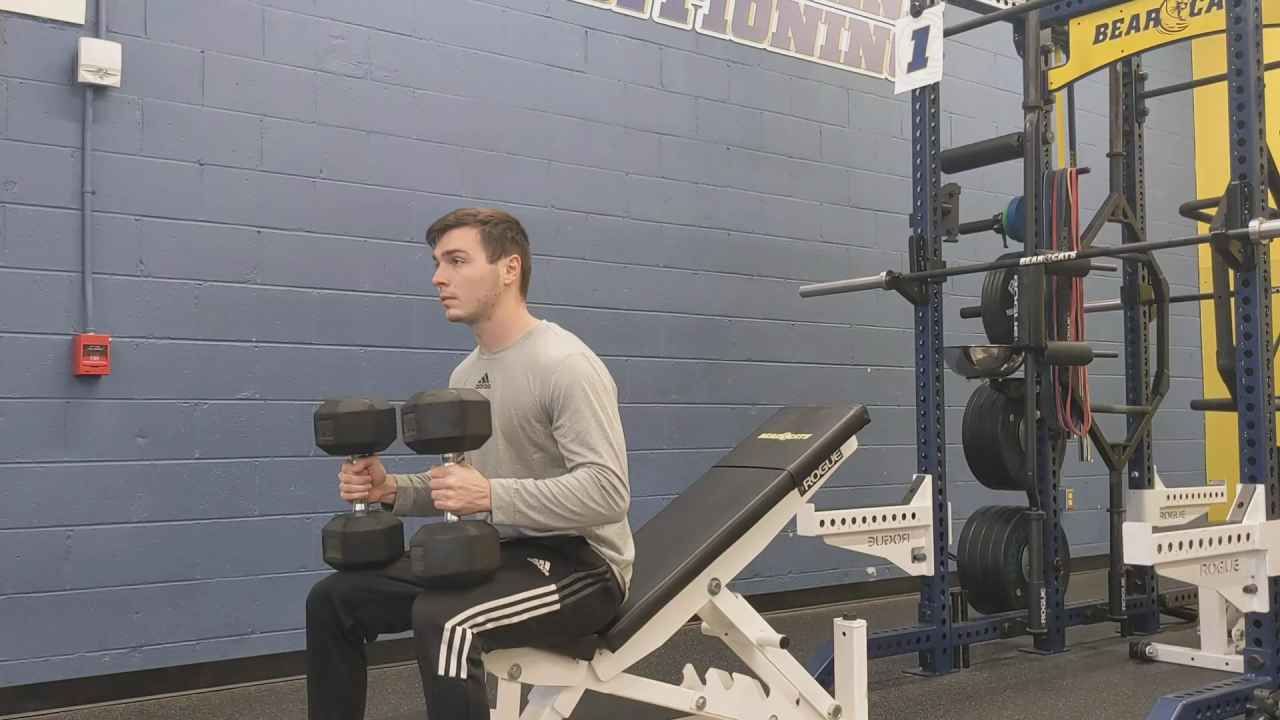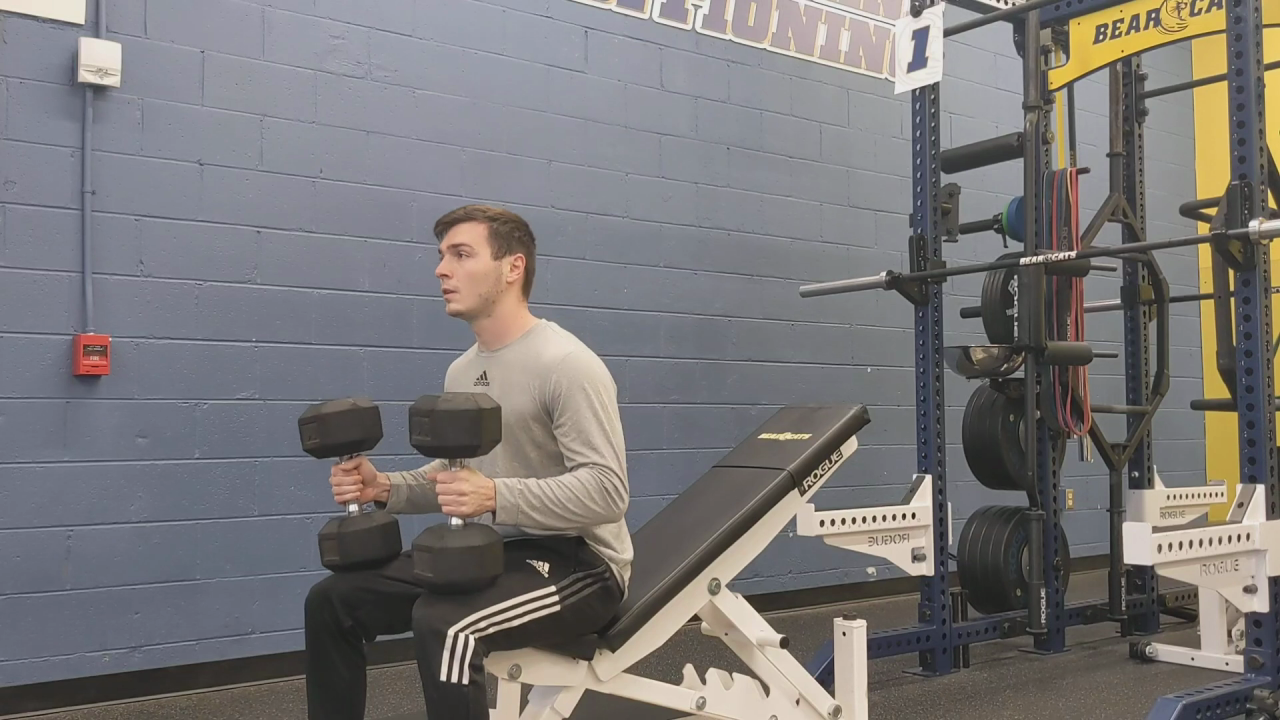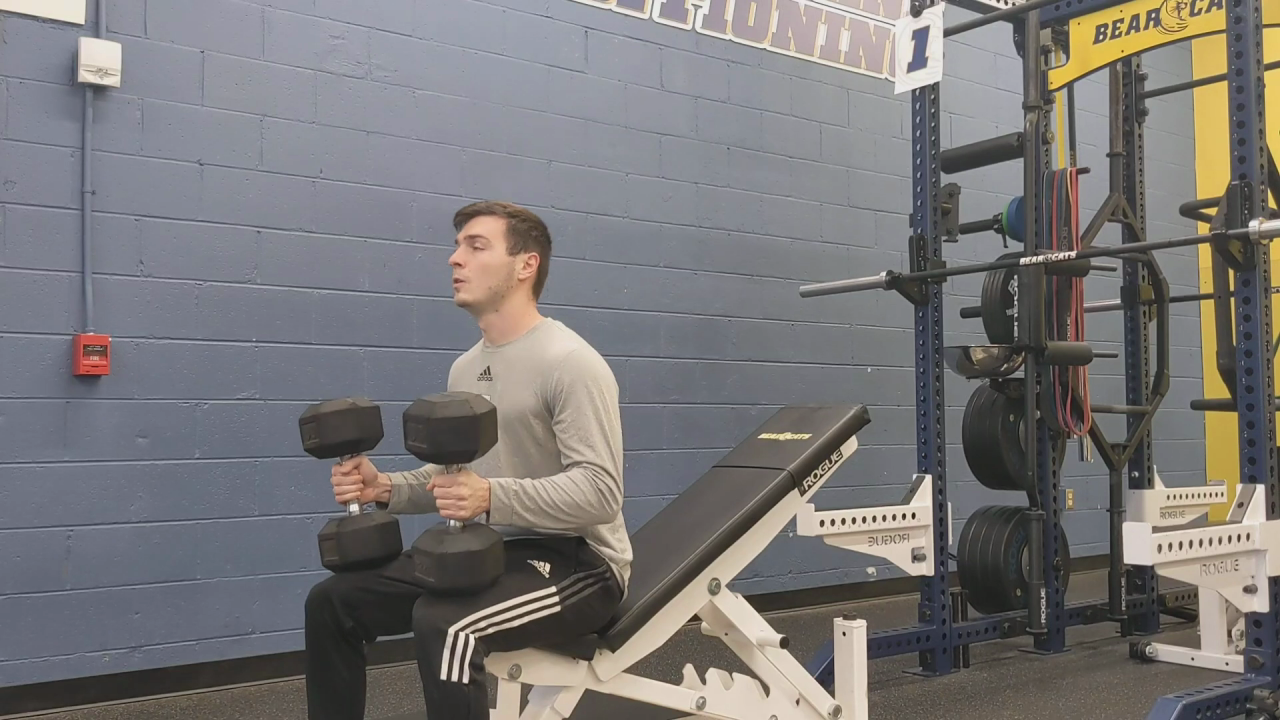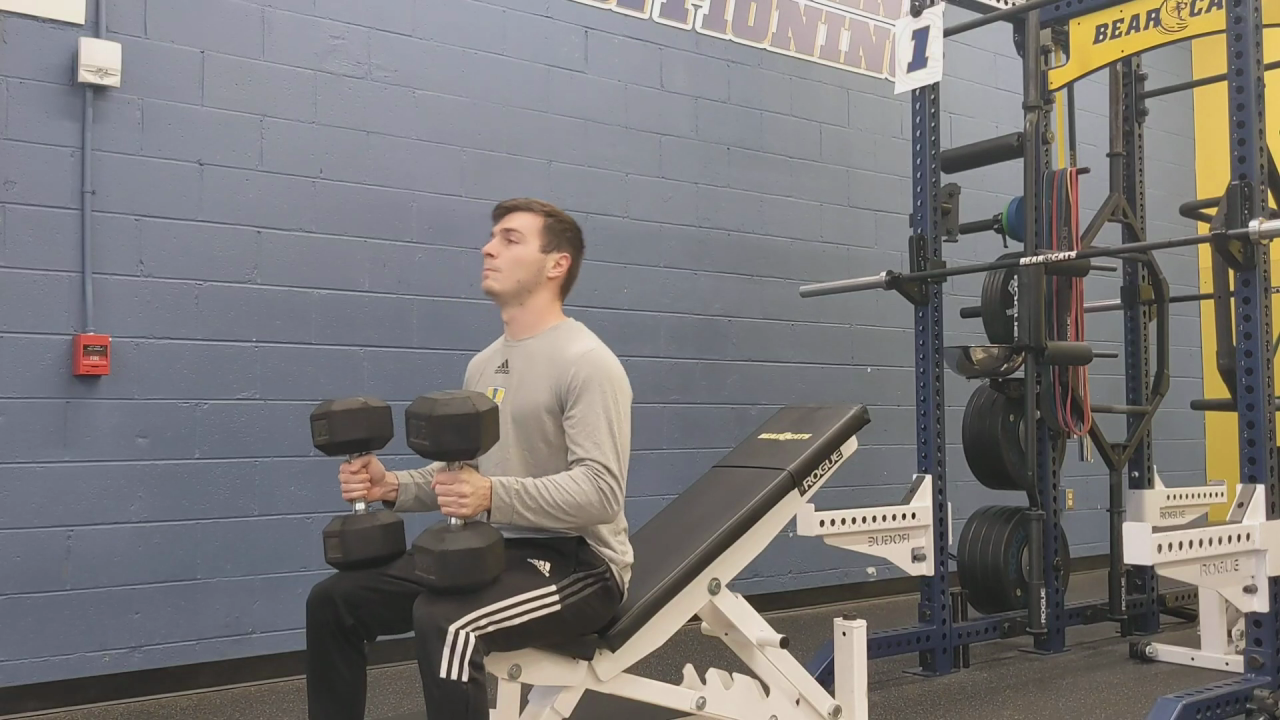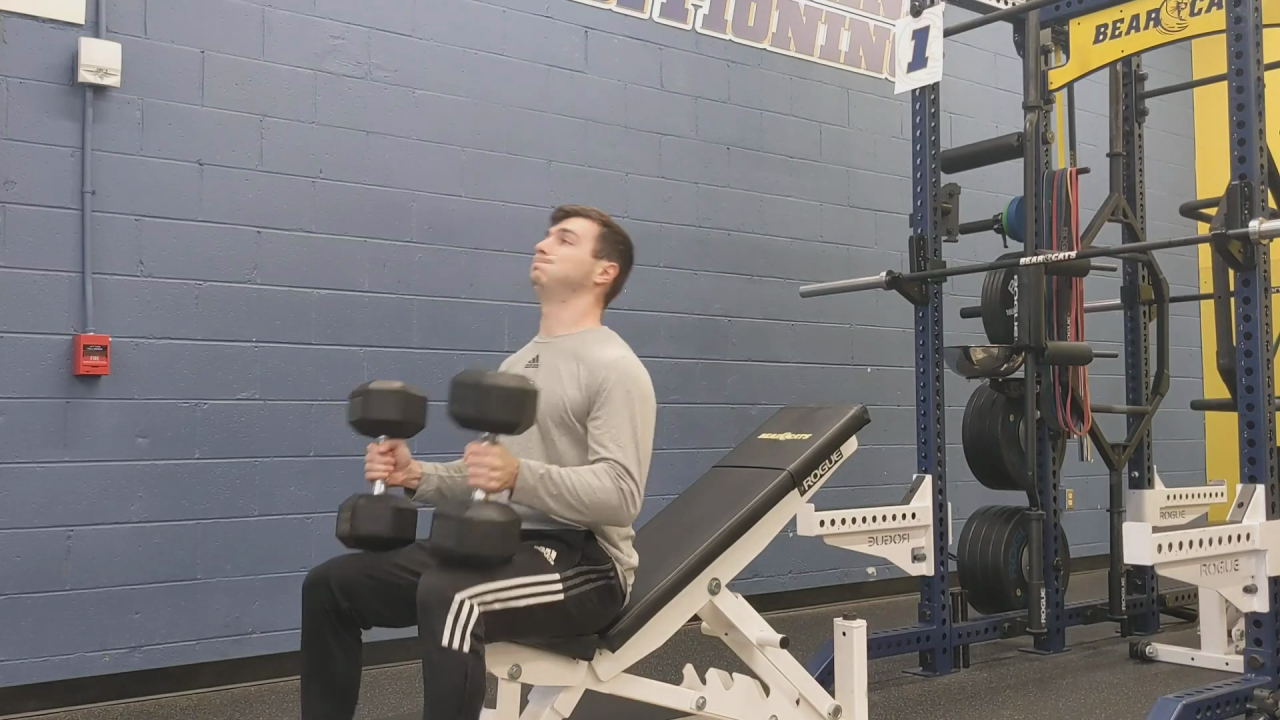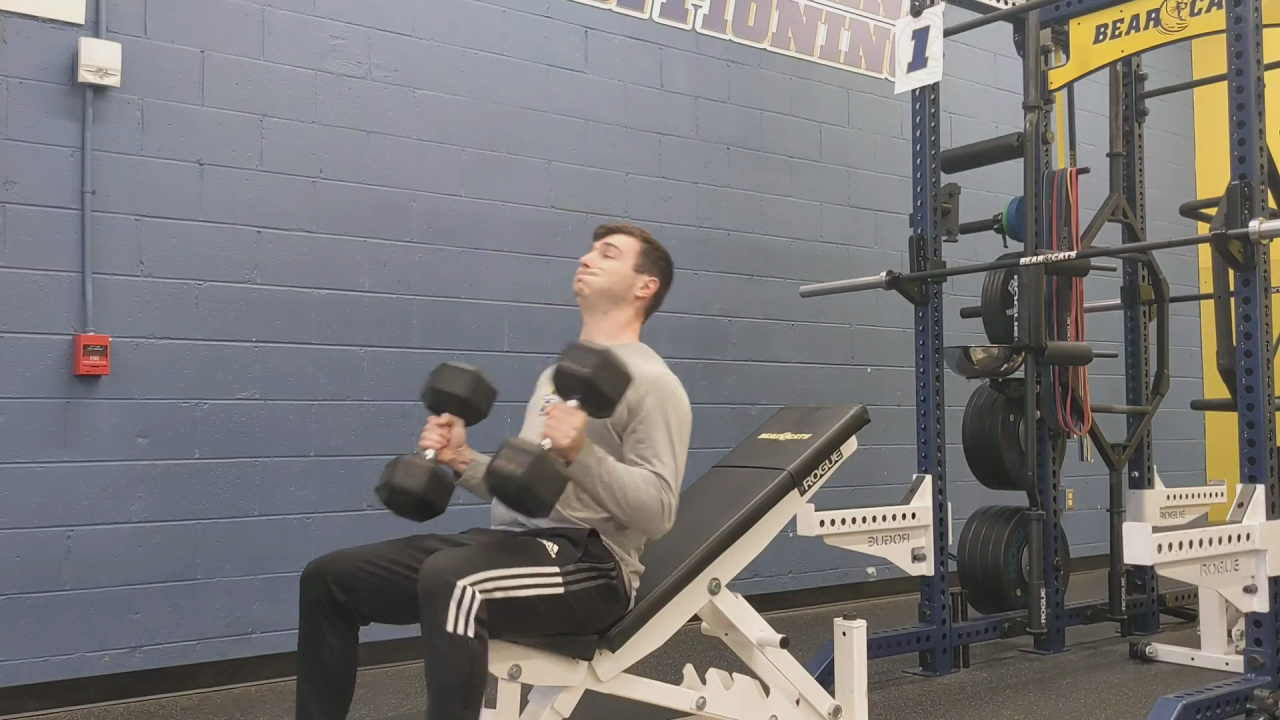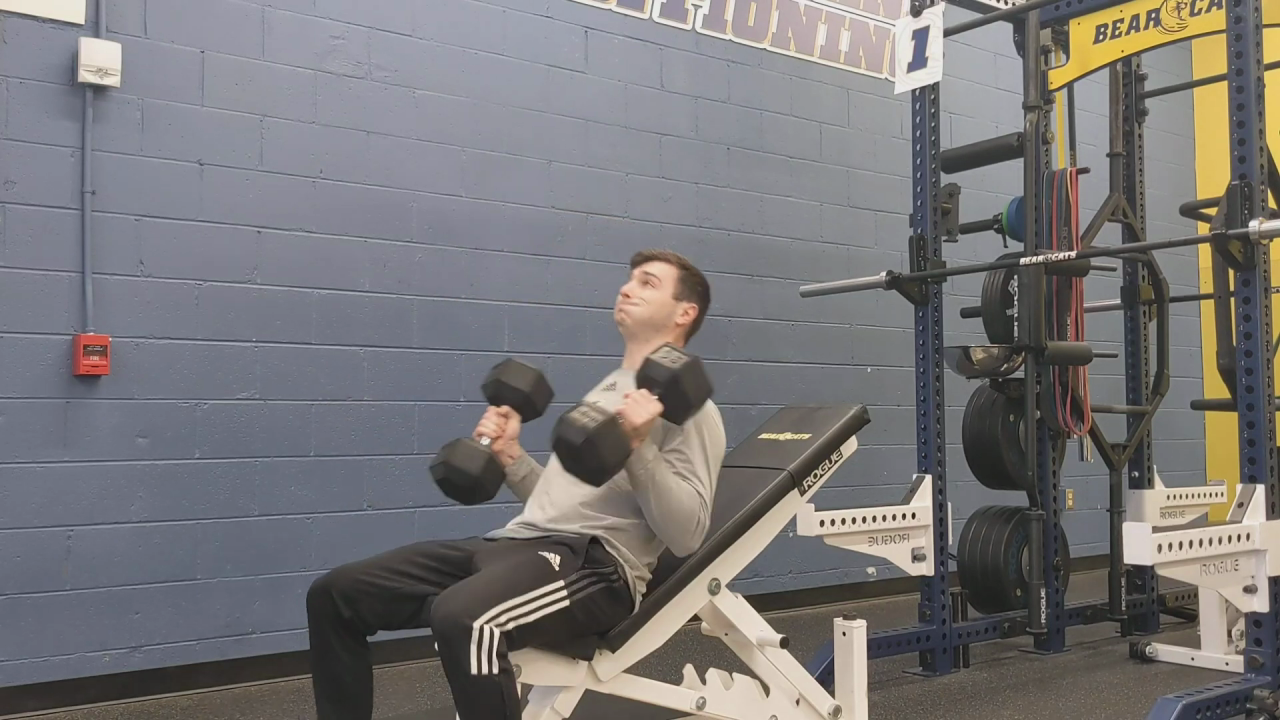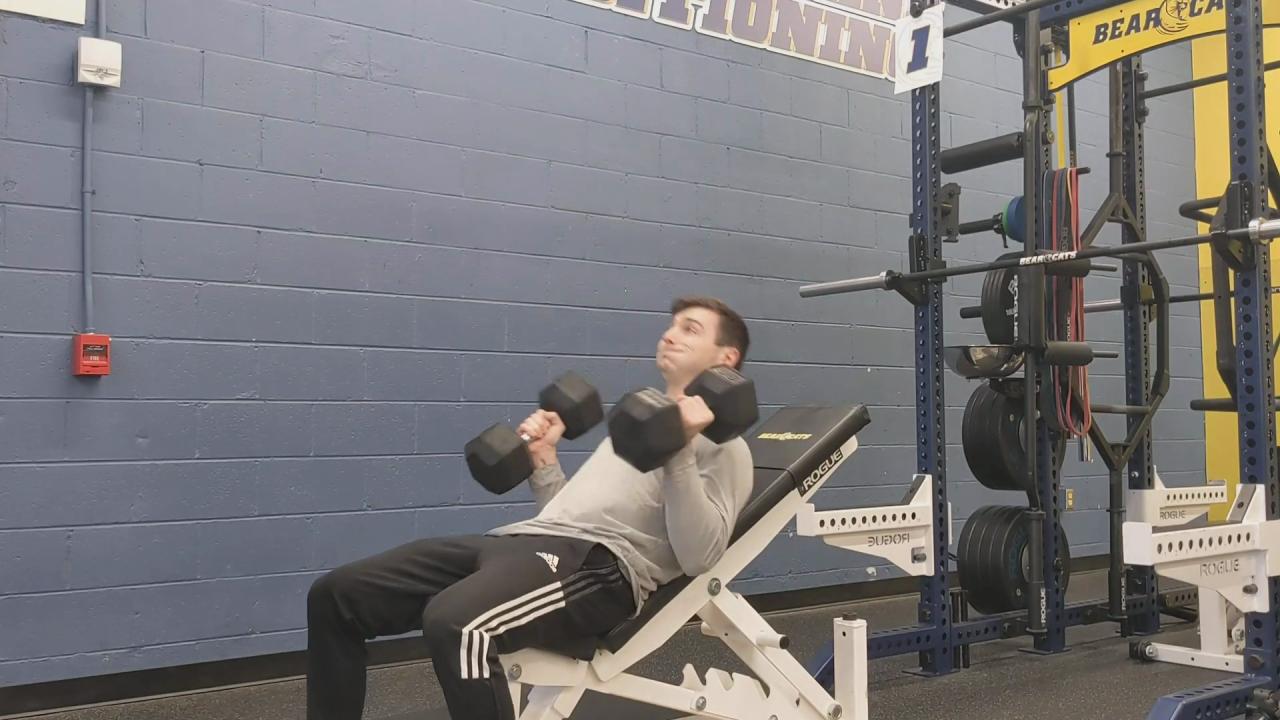
dt=0.2s
person 1, frame 1
left shoulder: (564, 366)
right shoulder: (467, 373)
left elbow: (607, 493)
right elbow: (461, 481)
left wrist: (491, 496)
right wrist: (393, 488)
left hip: (579, 561)
right hip: (498, 550)
left knee: (442, 619)
right knee: (335, 599)
person 1, frame 2
left shoulder: (565, 365)
right shoulder: (463, 372)
left elbow: (606, 493)
right elbow: (457, 476)
left wrist: (497, 496)
right wrist: (384, 487)
left hip: (576, 560)
left knee: (444, 624)
right knee: (333, 600)
person 1, frame 3
left shoulder: (569, 363)
right shoulder: (466, 369)
left elbow: (600, 494)
right elbow: (457, 476)
left wrist: (492, 497)
right wrist: (385, 487)
left hip: (576, 560)
left knee: (444, 623)
right knee: (333, 602)
person 1, frame 4
left shoulder: (586, 362)
right shoulder: (484, 366)
left elbow: (601, 494)
right elbow: (466, 476)
left wrist: (494, 496)
right wrist: (393, 486)
left hip: (578, 562)
right hip: (497, 551)
left knee: (444, 621)
right knee: (335, 600)
person 1, frame 5
left shoulder: (614, 368)
right shoulder: (518, 362)
left elbow: (621, 497)
left wrist: (518, 474)
right wrist: (416, 477)
left hip: (582, 560)
left knee: (449, 596)
right knee: (331, 585)
person 1, frame 6
left shoulder: (652, 383)
right shoulder: (557, 375)
left elbow: (656, 513)
left wrist: (582, 451)
right wrist: (462, 460)
left hip: (587, 559)
right hip: (509, 539)
left knee: (449, 579)
right knee: (329, 578)
person 1, frame 7
left shoulder: (689, 410)
right shoulder: (604, 392)
left elbow: (684, 534)
left wrist: (640, 444)
right wrist: (509, 453)
left hip: (591, 563)
right hip: (514, 541)
left knee: (462, 619)
right knee: (336, 593)
person 1, frame 8
left shoulder: (720, 447)
left elbow: (695, 557)
left wrist: (682, 451)
right wrist: (542, 458)
left hip: (596, 566)
right hip: (519, 541)
left knee: (453, 625)
right knee: (336, 594)
